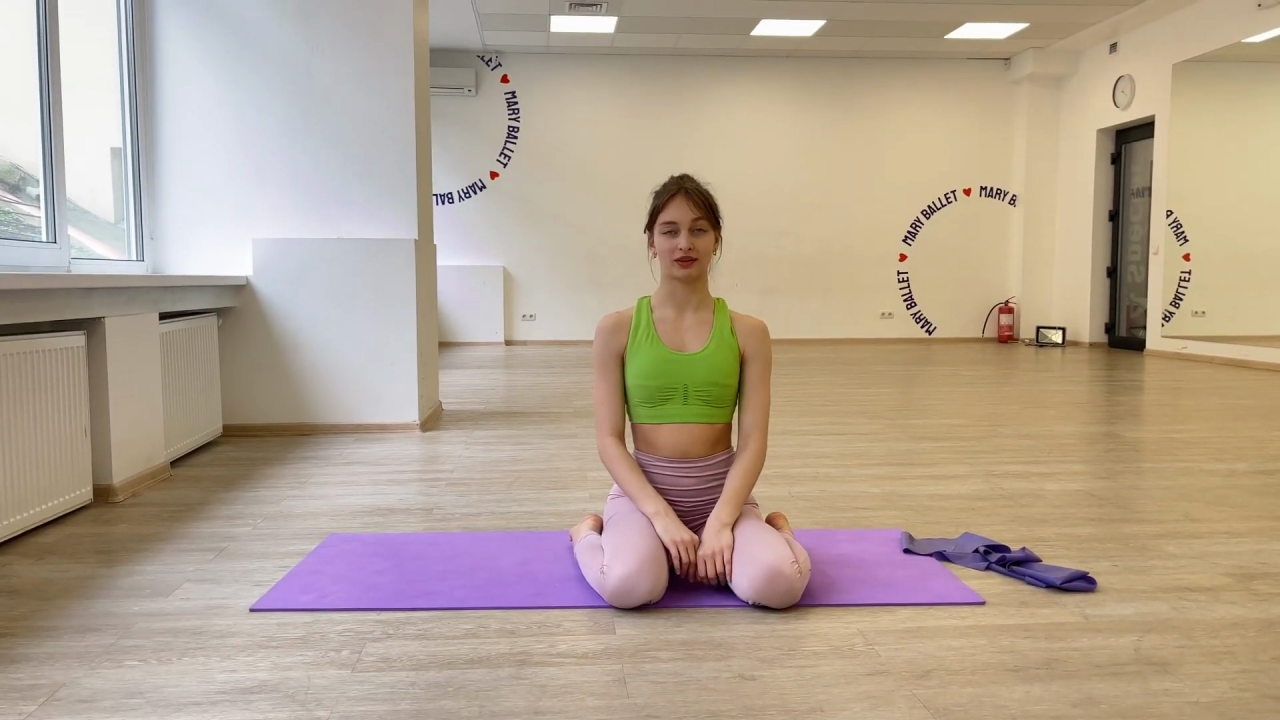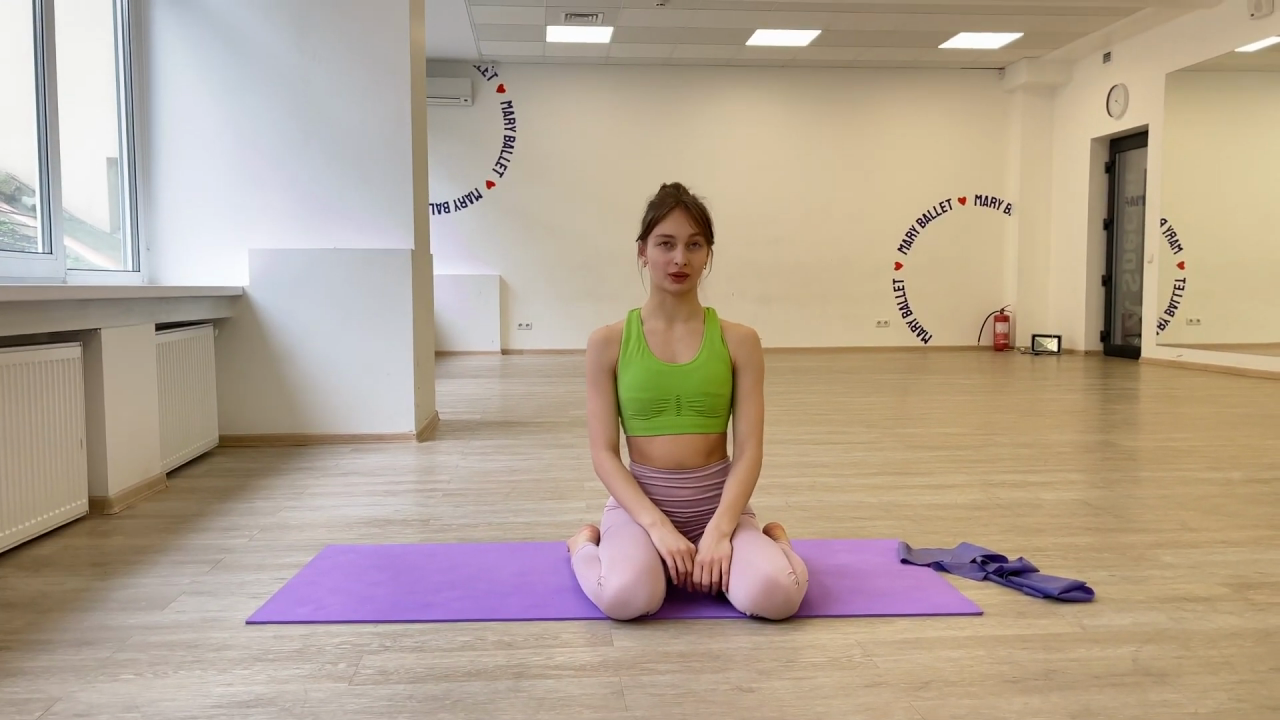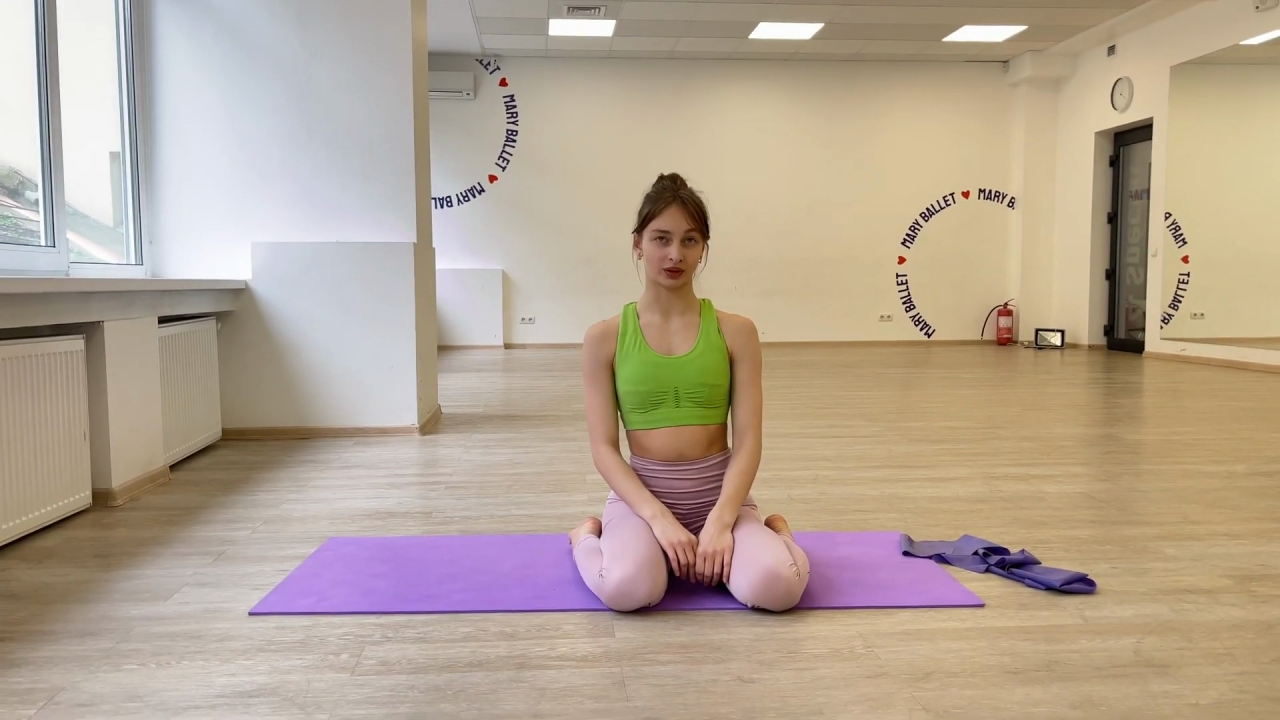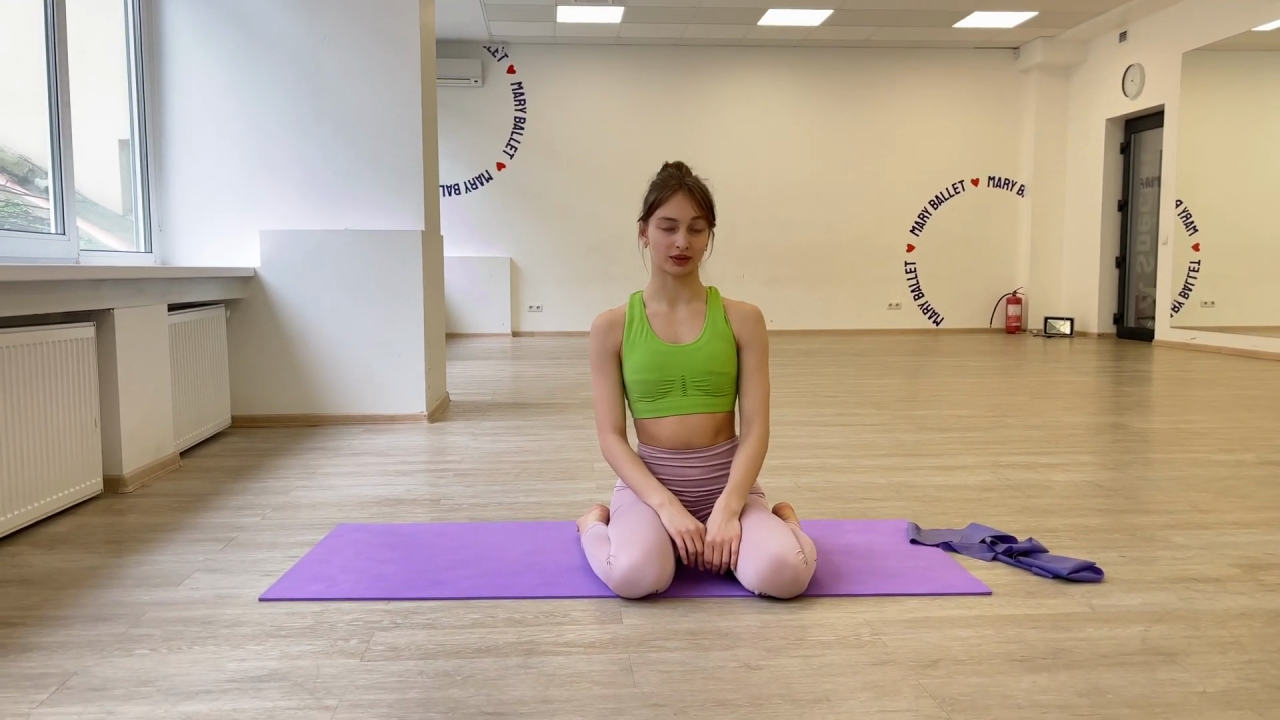
dt=0.4s
person 1, frame 1
left shoulder: (748, 332)
right shoulder: (617, 329)
left elbow: (753, 443)
right elbow: (609, 440)
left wrist: (720, 521)
right wrist: (662, 515)
left hip: (721, 490)
right hip: (643, 489)
left knee: (777, 584)
right knee: (629, 585)
left ankle: (774, 530)
right ankle: (589, 533)
person 1, frame 2
left shoulder: (739, 341)
right shoulder: (608, 342)
left elbow: (749, 451)
right elbow: (604, 453)
left wrist: (719, 530)
right wrist: (658, 526)
left hip: (717, 500)
right hip: (640, 500)
left knee: (774, 596)
right knee: (626, 598)
left ankle: (771, 540)
right ankle: (586, 544)
person 1, frame 3
left shoulder: (736, 332)
right shoulder: (605, 337)
left elbow: (748, 441)
right elbow: (604, 448)
left wrist: (720, 521)
right wrist: (659, 518)
left hip: (718, 492)
right hip: (641, 493)
left knee: (775, 587)
right knee: (627, 590)
left ankle: (773, 532)
right ankle: (587, 537)
person 1, frame 4
left shoulder: (743, 320)
right shoulder: (611, 326)
left elbow: (756, 429)
right elbow: (611, 436)
left wrist: (727, 509)
right wrist: (667, 506)
left hip: (725, 479)
right hip: (649, 480)
left knee: (783, 574)
right knee: (634, 577)
left ankle: (780, 519)
right ankle: (596, 523)
